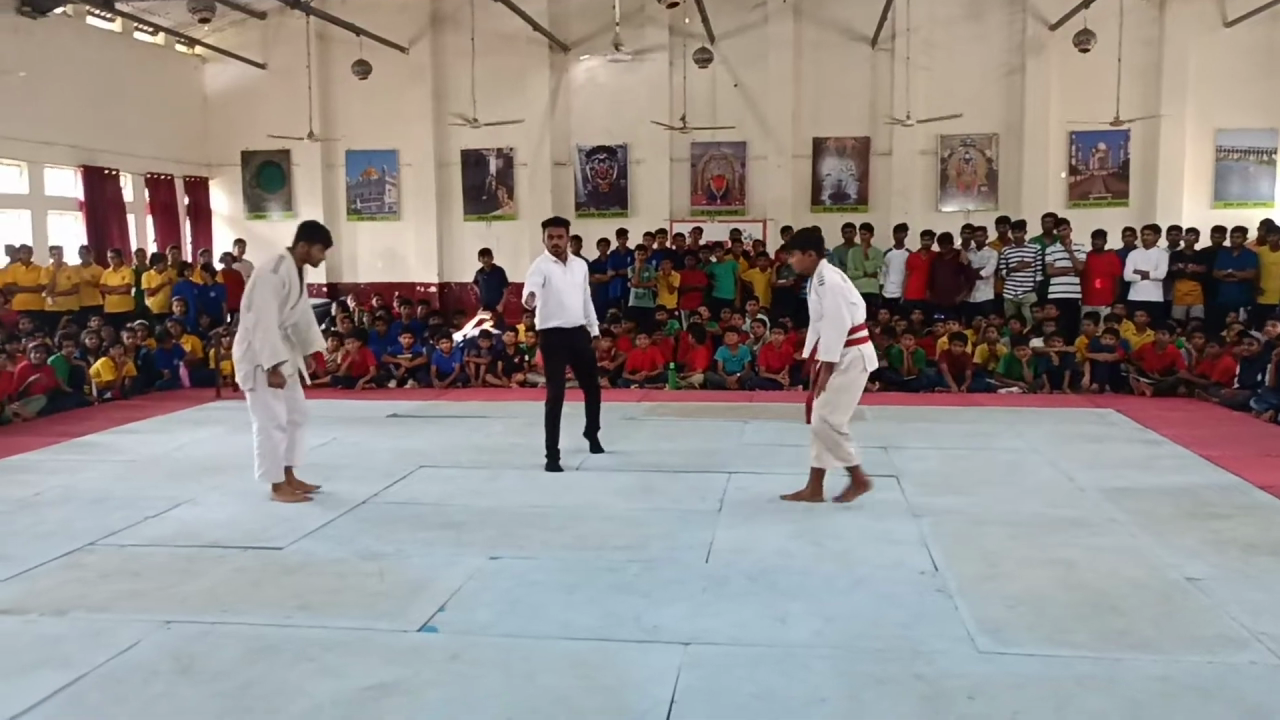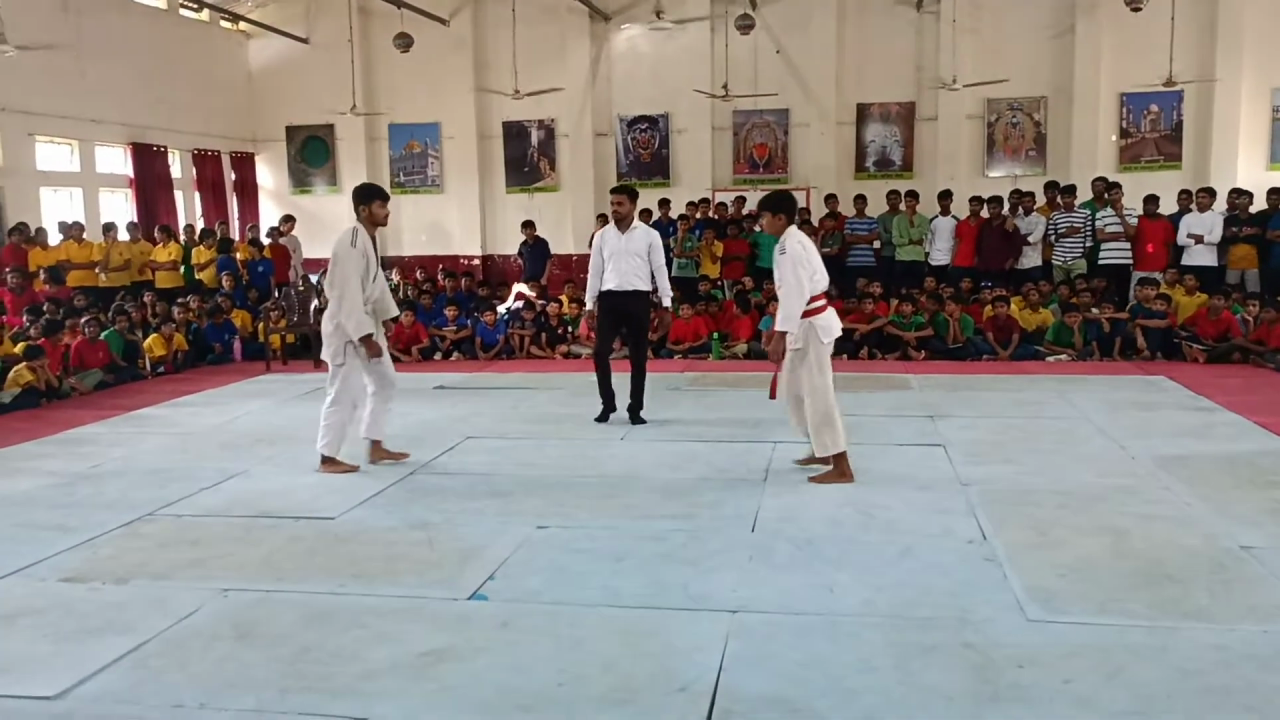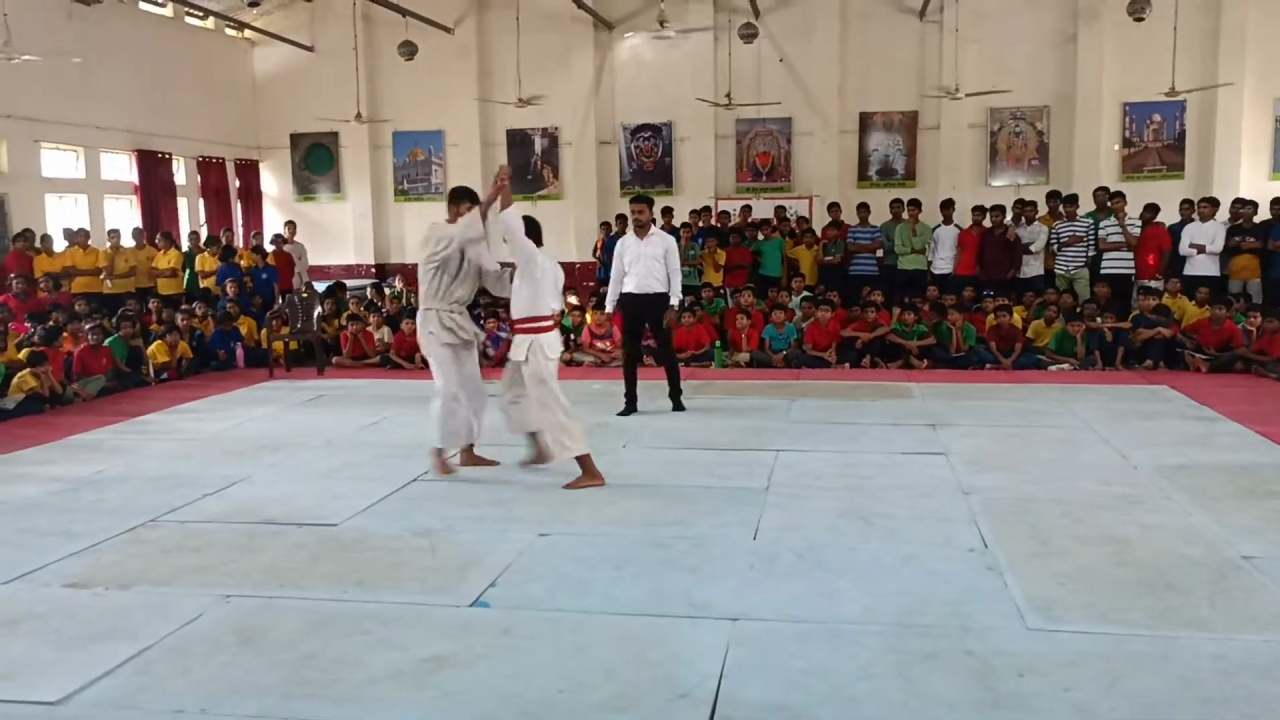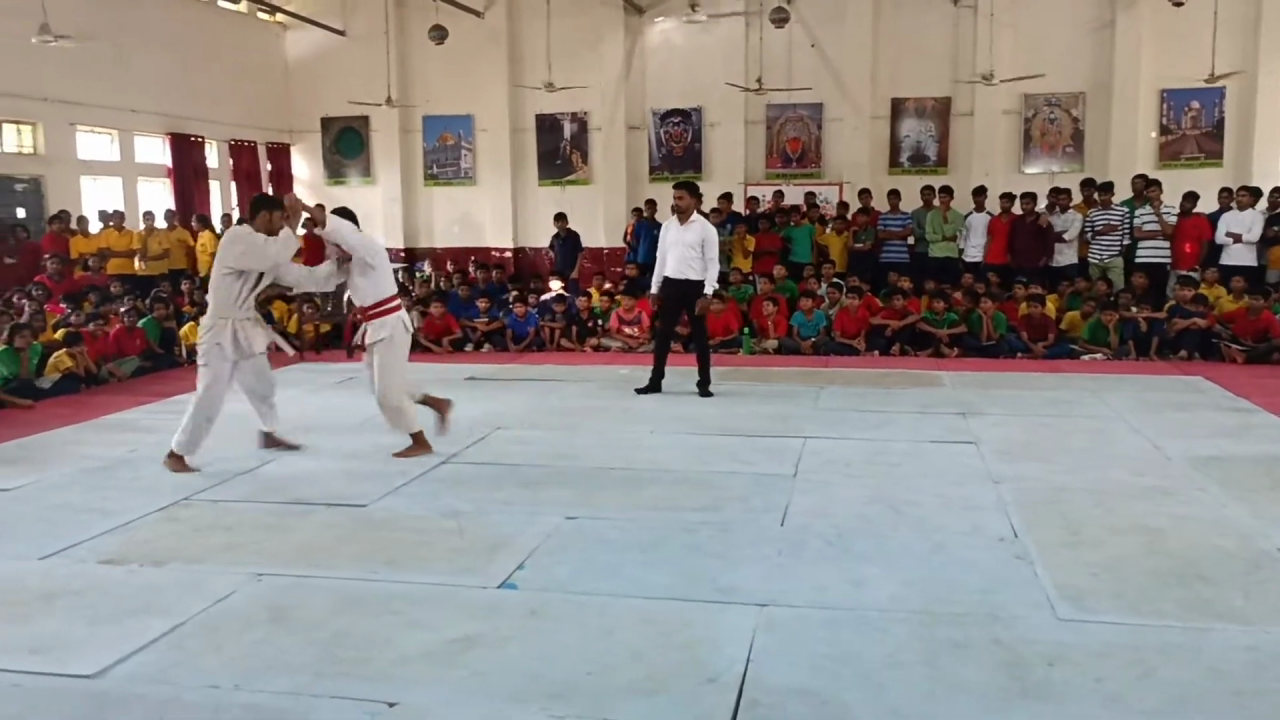
dt=1s
person 1, frame 1
left shoulder: (297, 270)
right shoulder: (273, 273)
left elbow: (302, 314)
right elbow: (263, 323)
left wrist: (309, 352)
right wrist: (273, 367)
left hip: (280, 347)
right hip: (258, 351)
left knee: (295, 413)
right knee: (271, 419)
left ankle: (289, 477)
right ankle: (278, 486)
person 1, frame 2
left shoulder: (369, 240)
right shoulder: (350, 245)
right elbow: (347, 296)
left wrist: (386, 318)
right wrist: (366, 338)
left hip: (366, 323)
right hip: (346, 328)
left knee: (384, 383)
right knee: (343, 394)
left ankle: (376, 447)
right ankle: (328, 458)
person 1, frame 3
left shoulder: (475, 241)
right shoulder: (437, 236)
left elbow: (494, 278)
right elbow: (461, 236)
right wrist: (489, 201)
left hip: (460, 320)
right hip: (436, 320)
left knee: (473, 389)
right knee: (450, 388)
left ankle: (467, 451)
right ankle: (440, 451)
person 1, frame 4
left shoulder: (266, 248)
right shoulder: (237, 238)
left elbow: (302, 276)
right elbow: (276, 256)
left wrist: (338, 262)
right wrist: (291, 227)
left hip: (246, 329)
right hip: (221, 331)
left knee: (262, 388)
right knee: (208, 399)
left ankle: (268, 434)
right ankle: (176, 454)
person 2, frame 1
left shoulder: (829, 279)
right shoulder: (820, 278)
left elbow: (837, 326)
right elbow: (819, 325)
left wrist: (826, 368)
right wrist: (812, 361)
left hip: (852, 356)
right hip: (838, 355)
left knee: (826, 420)
right knee: (819, 419)
left ankle: (859, 478)
right ankle: (814, 488)
person 2, frame 2
left shoulder: (790, 247)
right shoulder: (795, 241)
left elbow: (795, 295)
left wrist: (779, 337)
right wrist: (778, 330)
left hip: (810, 326)
right hip: (812, 322)
left knee: (818, 395)
right knee: (793, 389)
left ankle: (841, 467)
right ankle: (822, 451)
person 2, frame 3
left shoulder: (533, 260)
right shoulder: (550, 265)
left elbow: (514, 234)
left wrist: (505, 194)
left hip: (535, 342)
right hip: (539, 338)
left knee: (551, 405)
right knee: (512, 397)
left ankle: (591, 472)
right ankle: (540, 449)
person 2, frame 4
left shoulder: (369, 247)
right shoulder: (353, 256)
left elbow: (340, 230)
left wrist: (305, 208)
left hip: (389, 325)
right hip: (377, 325)
left knee: (389, 390)
right knee: (384, 387)
left ankle: (420, 443)
right ankle: (438, 404)
person 3, frame 1
left shoulder: (580, 265)
right shoulder: (540, 266)
right elbow: (531, 289)
left wrist: (594, 332)
right wrist: (530, 299)
left hip: (578, 333)
right hip: (553, 336)
left knee: (592, 387)
right knee: (555, 396)
left ankle: (592, 434)
right ankle: (552, 455)
person 3, frame 2
left shoulder: (650, 235)
right shoulder: (602, 236)
left elbow: (660, 270)
right elbow: (594, 272)
left wrist: (666, 303)
right wrist: (590, 304)
left hip: (638, 299)
right hip: (609, 299)
left knee: (638, 358)
right knee: (600, 353)
left ankle: (635, 409)
right ankle: (608, 403)
person 3, frame 3
left shoulder: (666, 240)
right shoulder: (623, 243)
left elbow: (675, 273)
right elbow: (616, 276)
left wrist: (673, 305)
right wrist: (610, 307)
left hip: (657, 299)
right hip: (631, 300)
left knee: (665, 350)
right knee: (630, 353)
left ankle: (676, 397)
right ankle: (630, 402)
person 3, frame 4
left shoulder: (706, 228)
right shoulder: (667, 227)
left elbow: (712, 263)
right elbow: (661, 258)
left wrist: (707, 294)
right wrist: (655, 288)
left hip: (693, 286)
right hip: (670, 284)
left knee: (699, 336)
right knee: (662, 333)
left ankle: (704, 384)
right ankle: (655, 381)
